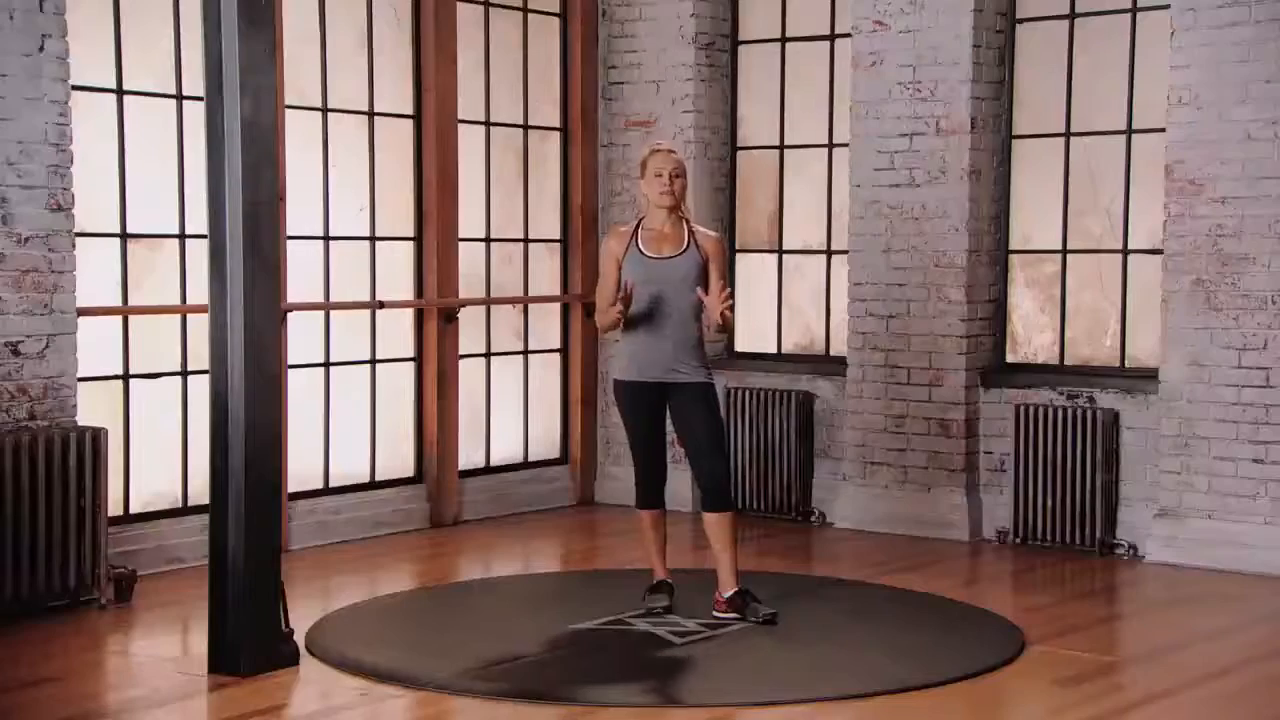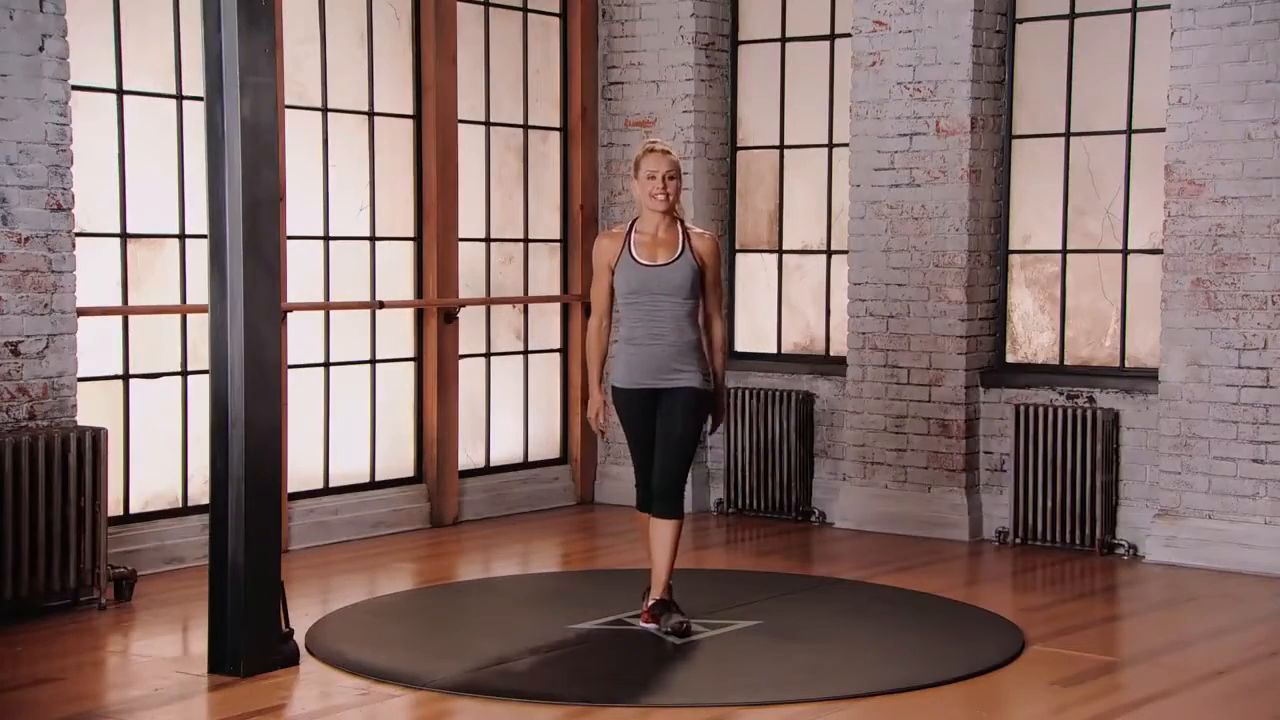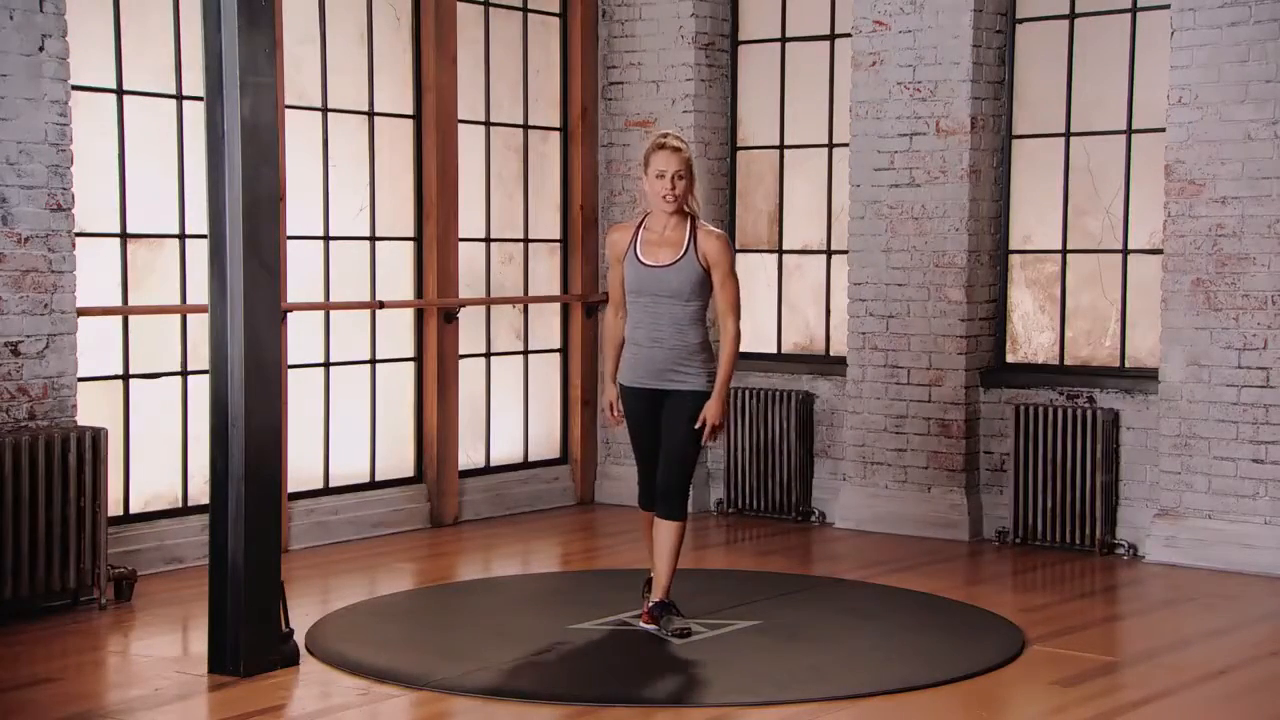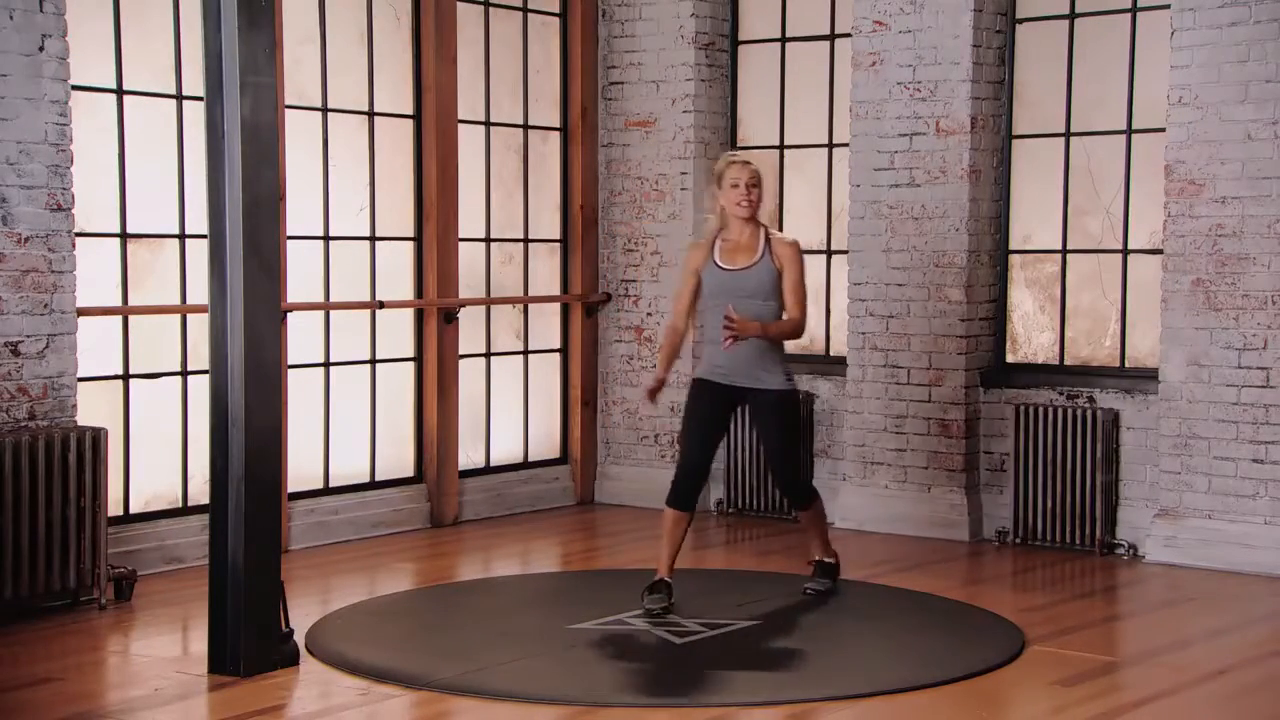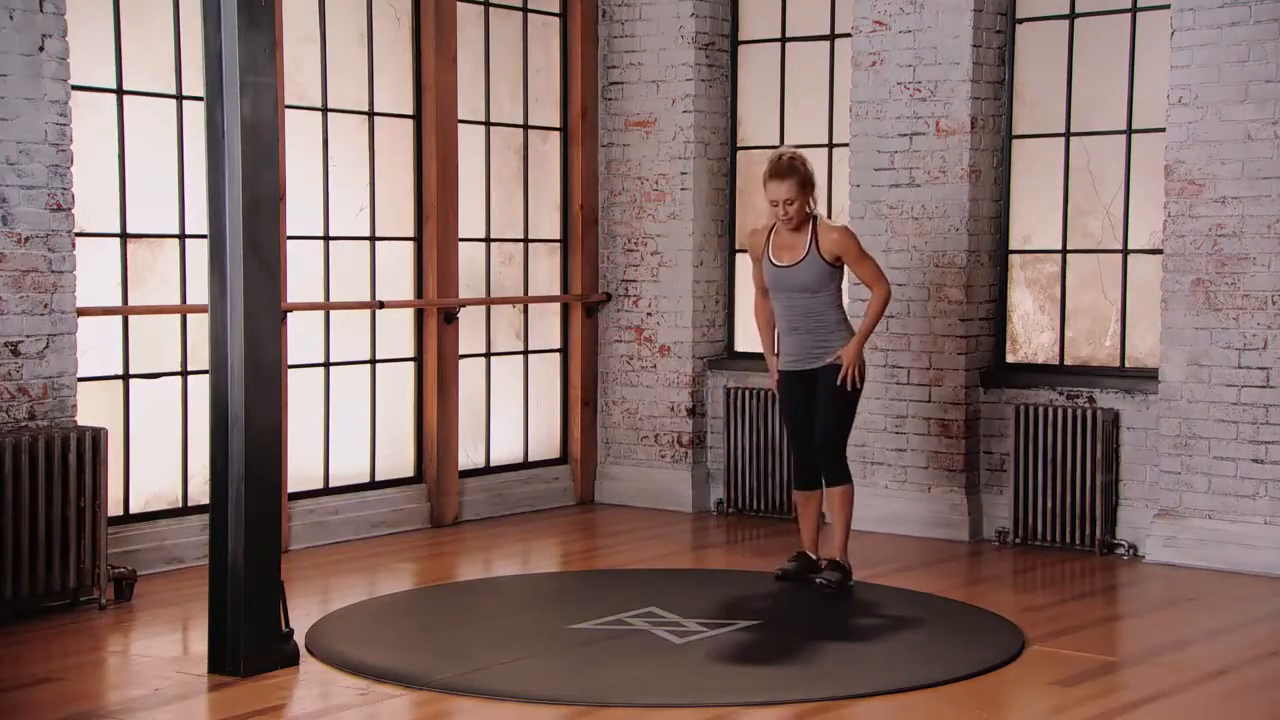
dt=1s
person 1, frame 1
left shoulder: (708, 243)
right shoulder: (619, 242)
left elbow: (718, 317)
right elbow: (601, 317)
left wrist: (719, 315)
right wrist: (614, 314)
left hip: (691, 375)
right hip: (637, 375)
left knee: (714, 476)
right knee: (650, 476)
left ankle: (729, 591)
right ankle: (660, 578)
person 1, frame 2
left shoulder: (702, 244)
right shoulder: (610, 245)
left elbow: (714, 320)
right elbow: (599, 321)
left wrist: (719, 386)
right wrist: (594, 389)
left hip: (685, 381)
right hip: (631, 381)
left knee: (669, 484)
right knee: (647, 483)
left ankle: (658, 599)
right ankle: (658, 582)
person 1, frame 3
left shoulder: (712, 243)
right shoulder: (621, 239)
left elbow: (729, 324)
right elbow: (616, 312)
left wrist: (719, 396)
right wrist: (609, 379)
left hip: (689, 384)
right hip: (638, 381)
left knee: (672, 487)
right knee: (650, 483)
left ankle: (658, 600)
right ankle: (656, 574)
person 1, frame 4
left shoulder: (784, 250)
right shoulder: (701, 254)
left elbow: (796, 320)
right elbow: (680, 321)
left wrist: (758, 329)
right wrist: (662, 369)
left hip: (771, 382)
right hip: (715, 378)
left knee: (789, 479)
right knee: (688, 476)
left ankle: (825, 558)
right ankle: (663, 579)
person 1, frame 5
left shoulder: (834, 237)
right shoulder: (759, 241)
left elbow: (880, 289)
left wrist: (857, 343)
right wrist: (770, 353)
left hip: (836, 362)
right hip: (793, 366)
left knee: (829, 453)
right knee: (802, 459)
left ankle: (838, 558)
right ankle: (808, 553)
